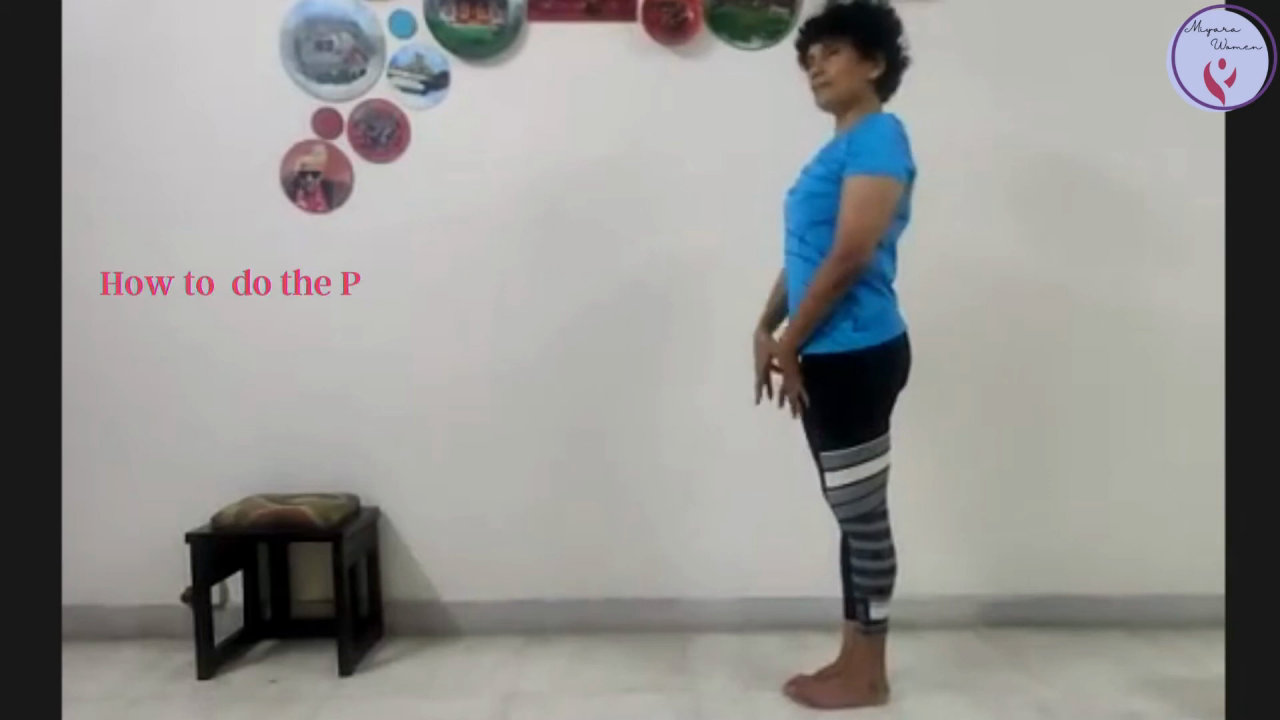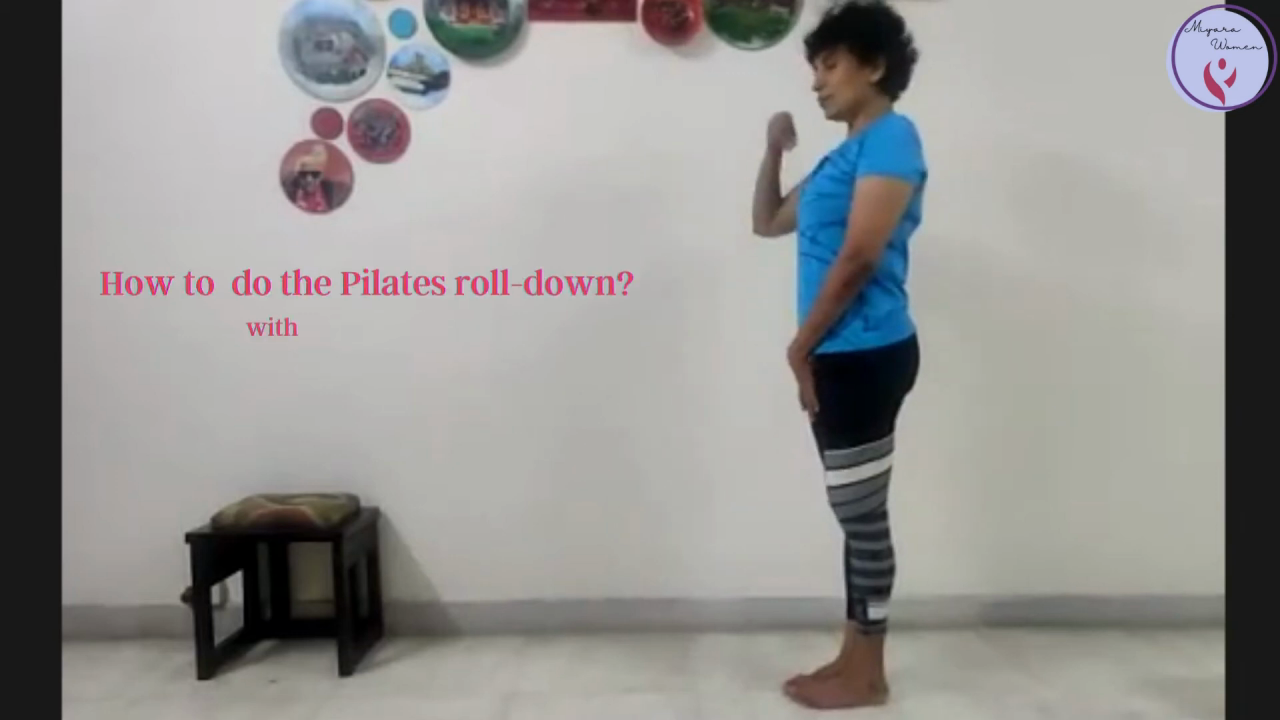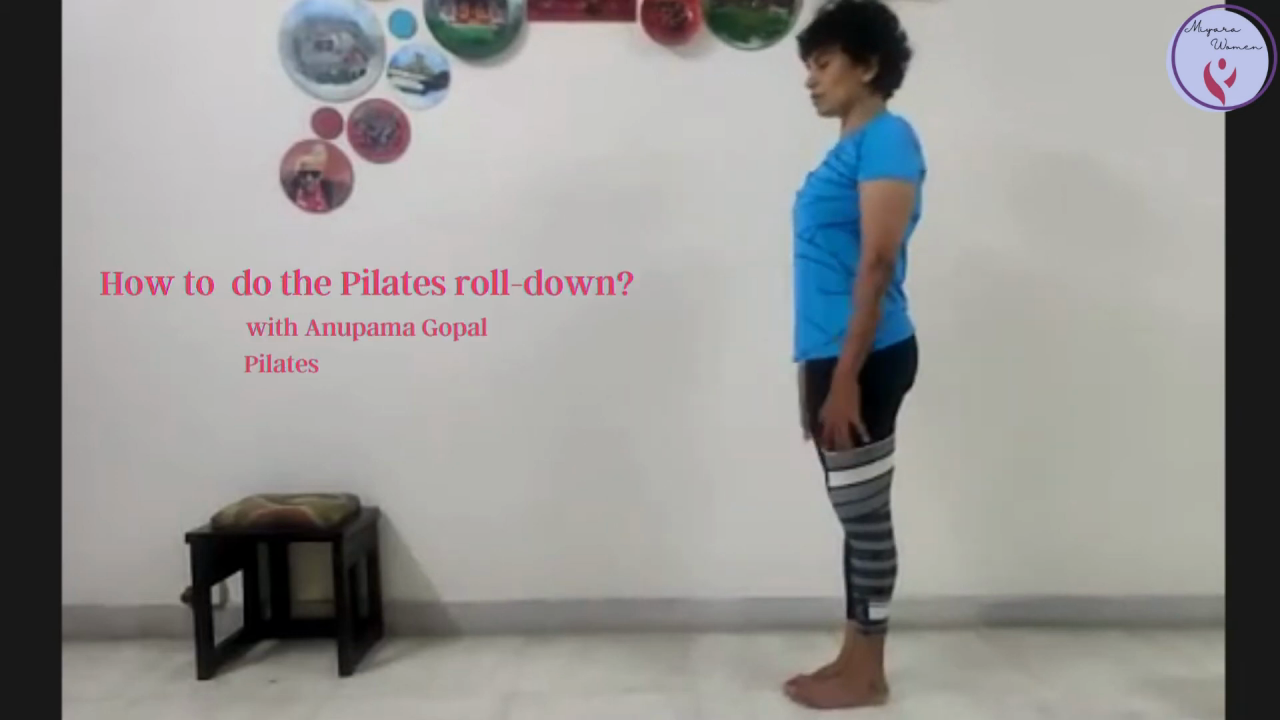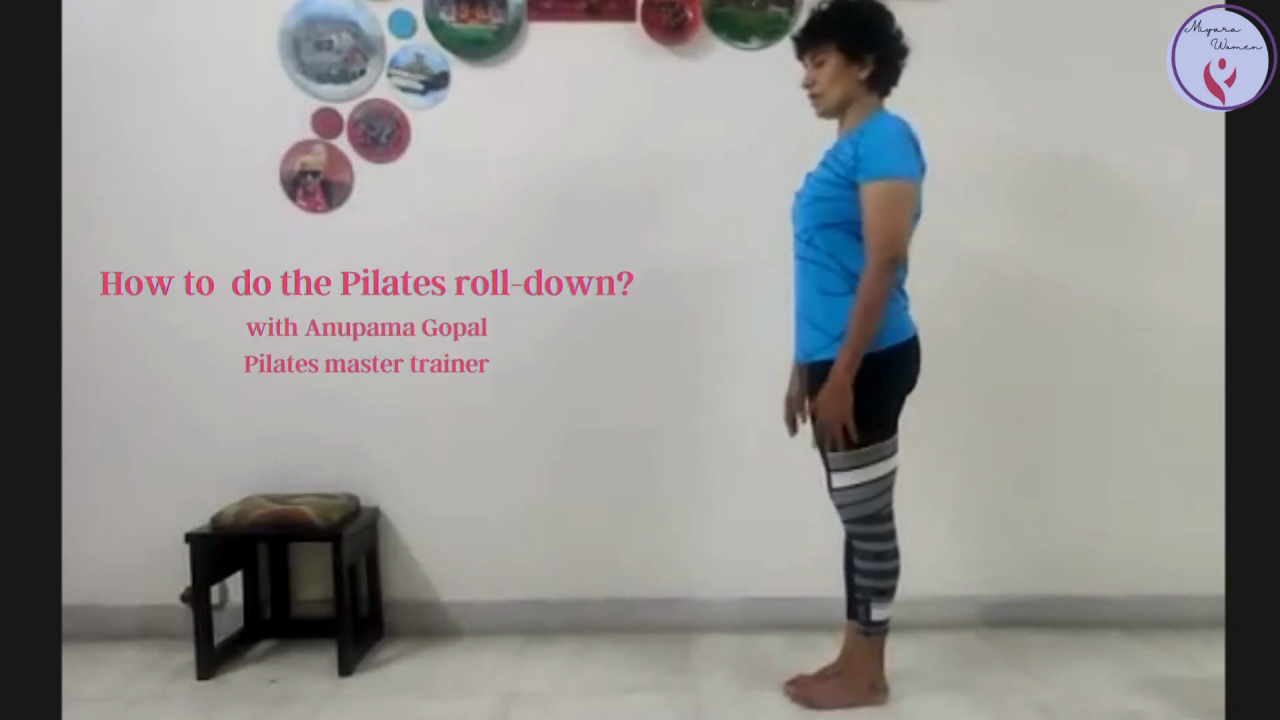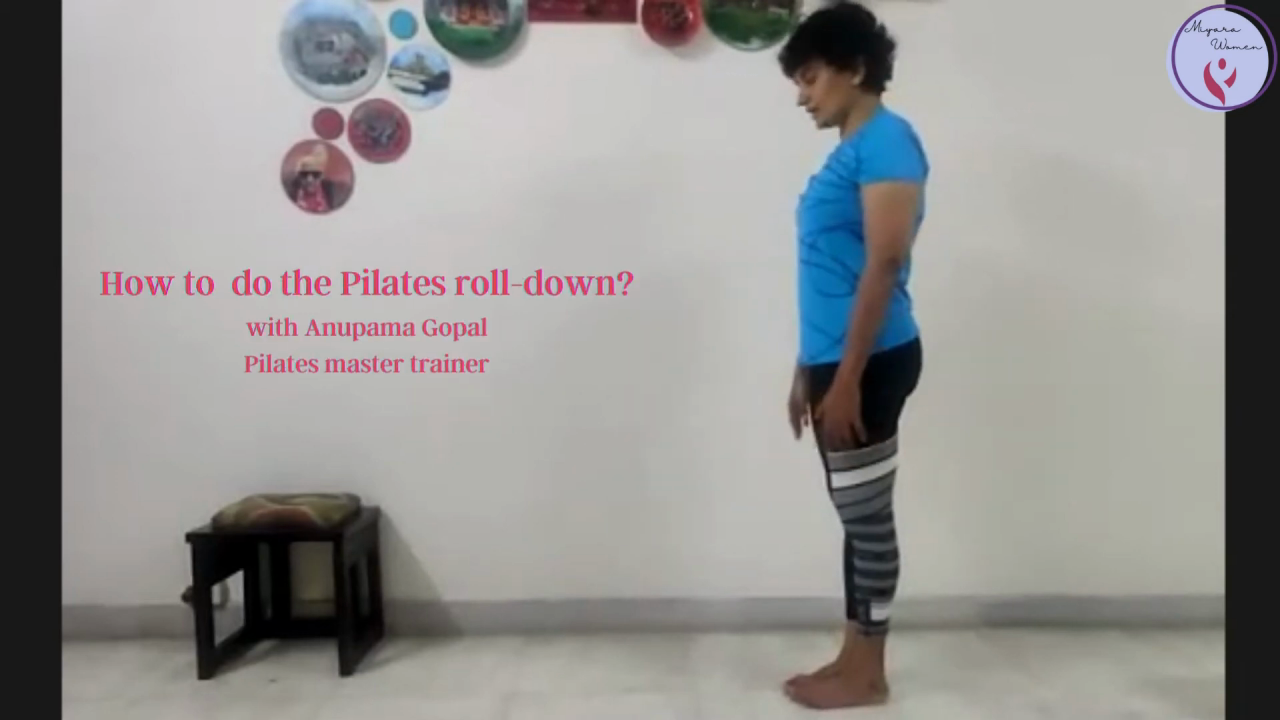
dt=0.5s
person 1, frame 1
left shoulder: (878, 137)
right shoulder: (836, 150)
left elbow: (849, 257)
right elbow: (806, 253)
left wrist: (786, 343)
right wrist: (765, 327)
left hip: (856, 356)
right hip: (827, 358)
left knee: (862, 516)
right knee: (850, 515)
left ankle: (867, 674)
right ankle: (852, 660)
person 1, frame 2
left shoulder: (891, 138)
right shoulder: (842, 155)
left elbow: (859, 256)
right elbow: (767, 222)
left wrist: (800, 344)
right wrist: (774, 149)
left hip: (865, 355)
right hip: (840, 357)
left knee: (862, 516)
right knee: (854, 516)
left ankle: (866, 673)
right ankle: (853, 660)
person 1, frame 3
left shoulder: (886, 139)
right shoulder: (848, 149)
left elbow: (878, 263)
left wrist: (846, 376)
left hip: (862, 361)
right hip: (830, 358)
left knee: (865, 517)
right knee: (853, 515)
left ankle: (866, 673)
right ankle: (853, 659)
person 1, frame 4
left shoulder: (884, 139)
right shoulder: (845, 148)
left elbow: (883, 263)
left wrist: (842, 376)
right wrist: (804, 370)
left hip: (867, 361)
right hip: (834, 359)
left knee: (868, 517)
right knee: (854, 515)
left ankle: (867, 673)
right ankle: (853, 660)
person 1, frame 5
left shoulder: (886, 140)
right shoulder: (848, 149)
left elbow: (884, 263)
left wrist: (847, 376)
right wrist: (807, 369)
left hip: (871, 362)
right hip: (836, 362)
left knee: (867, 517)
right knee: (854, 516)
left ankle: (867, 674)
right ankle: (852, 660)
